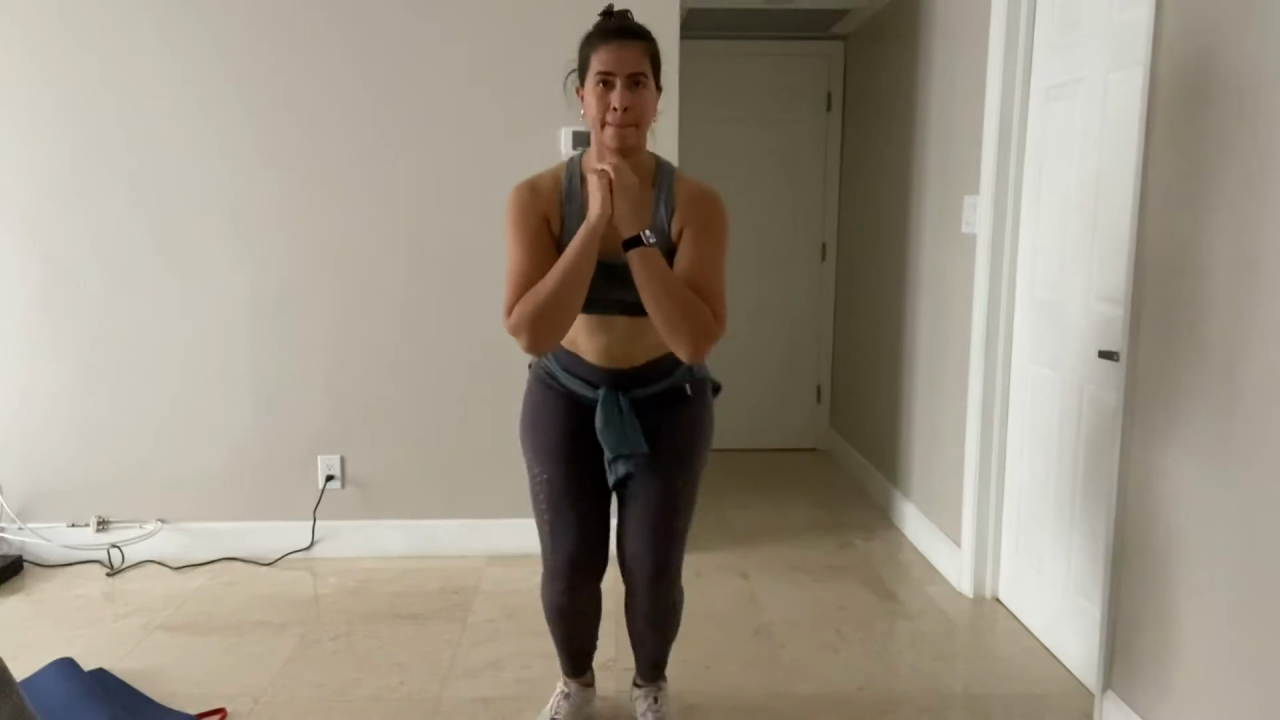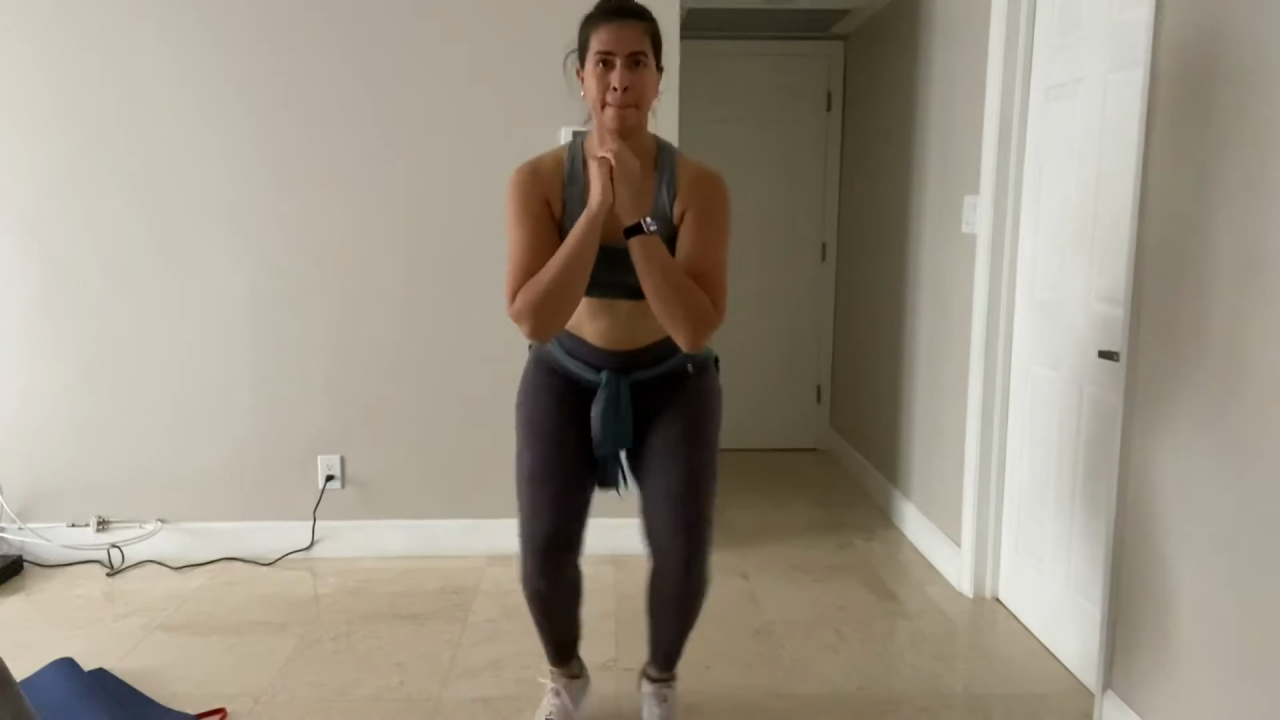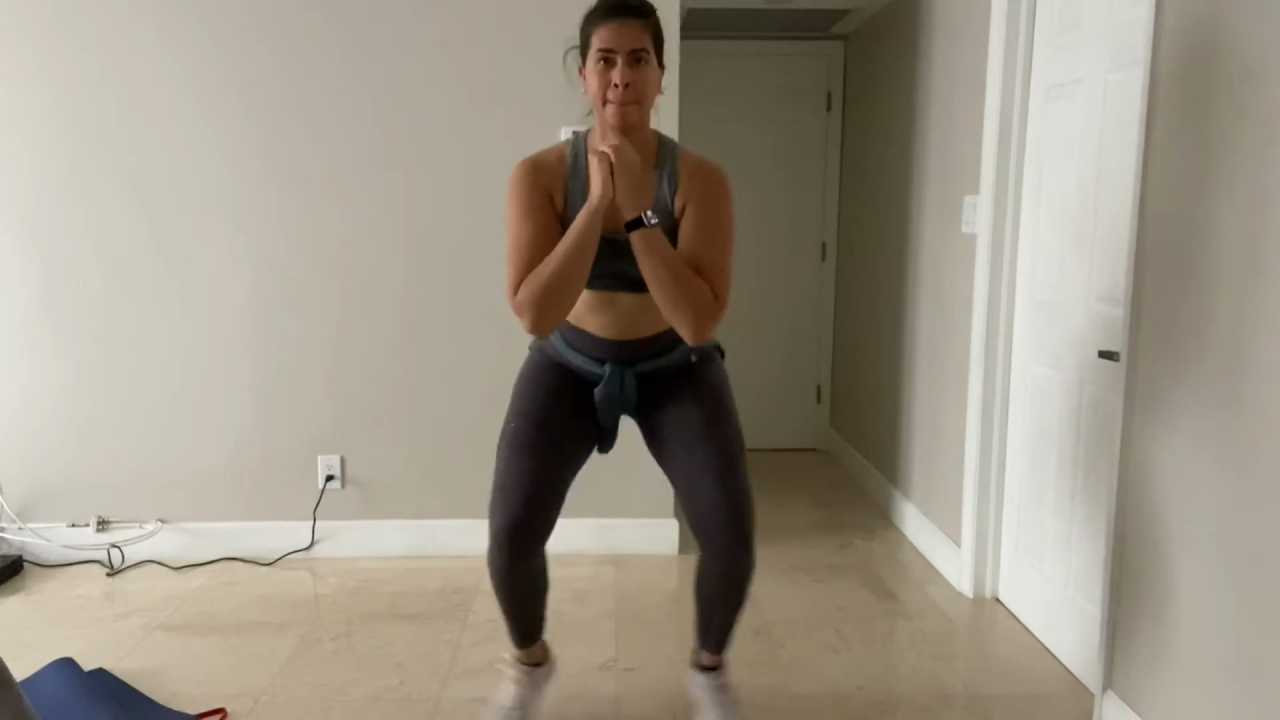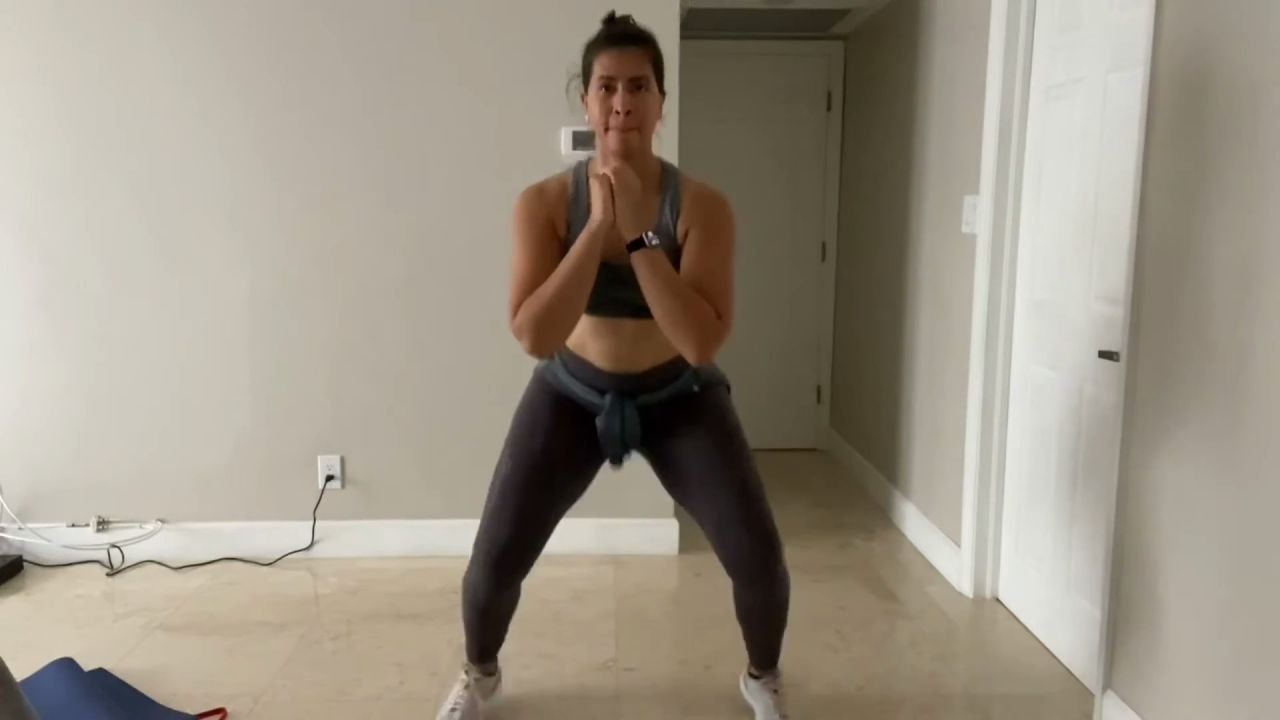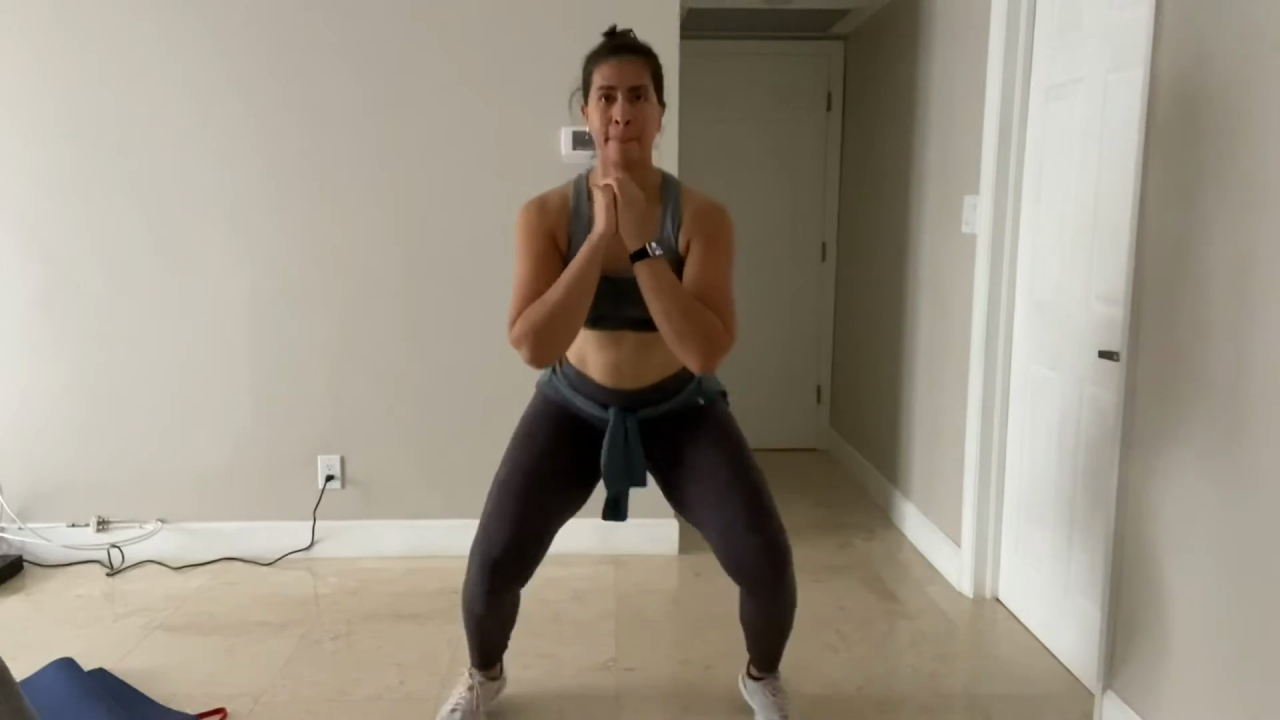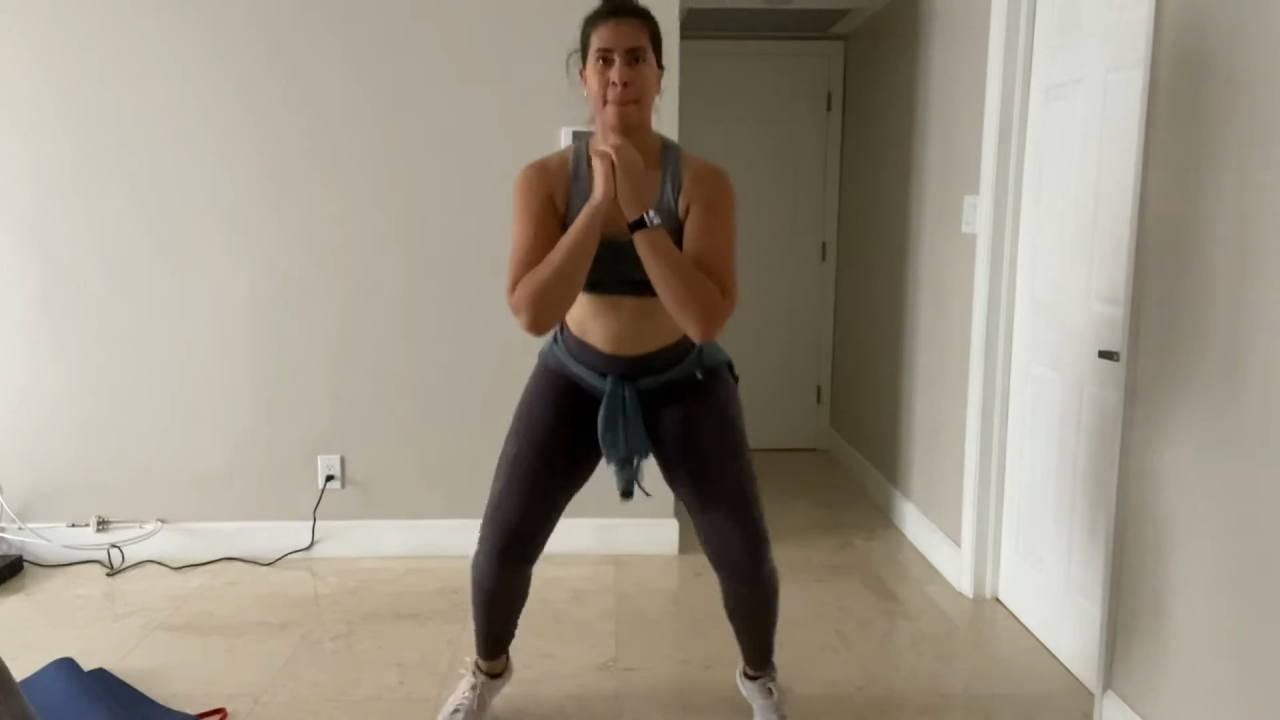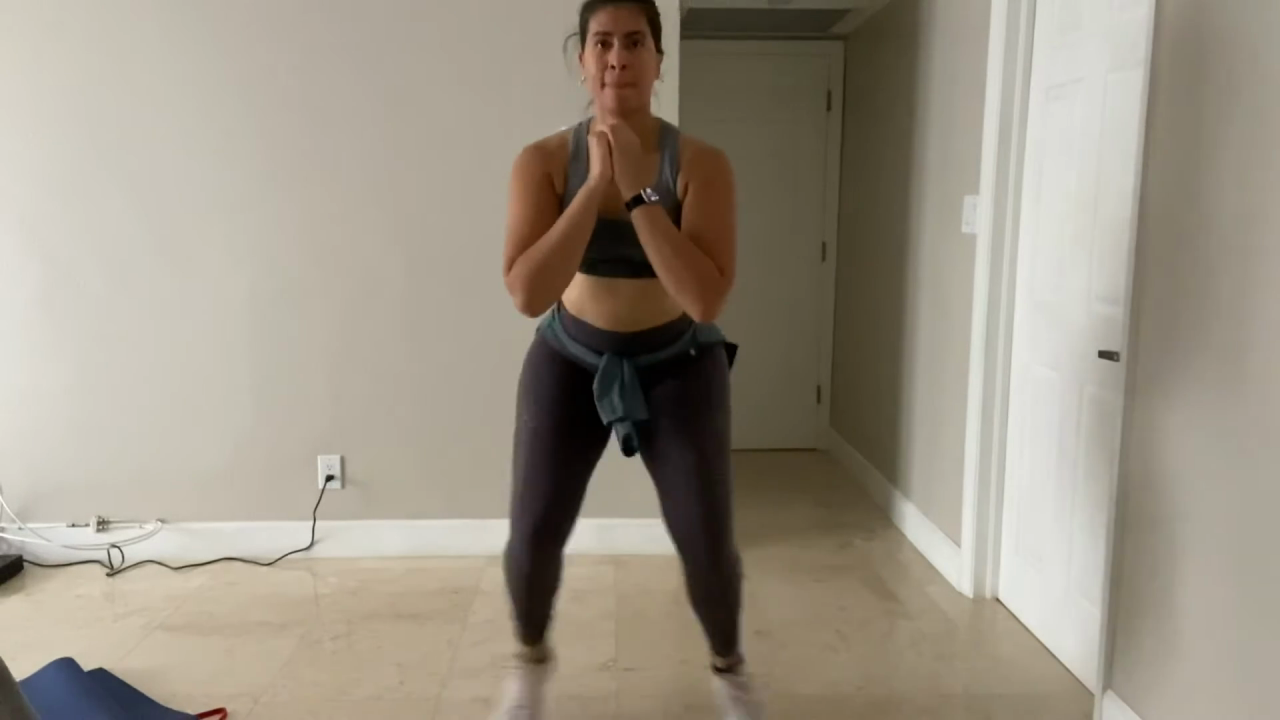
dt=0.1s
person 1, frame 1
left shoulder: (695, 202)
right shoulder: (538, 197)
left elbow: (696, 342)
right elbow: (530, 334)
left wrist: (635, 233)
right wrist: (595, 225)
left hip: (666, 394)
right hip: (568, 392)
left knee: (651, 561)
right knee: (571, 558)
person 1, frame 2
left shoulder: (698, 185)
right shoulder: (538, 180)
left elbow: (696, 329)
right elbow: (531, 322)
left wrist: (637, 220)
right wrist: (597, 212)
left hip: (668, 378)
right hip: (567, 376)
left knee: (681, 549)
right knee: (546, 548)
person 1, frame 3
left shoulder: (699, 179)
right shoulder: (539, 175)
left elbow: (700, 321)
right elbow: (534, 315)
left wrist: (638, 213)
right wrist: (597, 205)
left hip: (673, 371)
right hip: (571, 368)
left knee: (729, 532)
right knee: (513, 532)
right ankle: (529, 660)
person 1, frame 4
left shoulder: (702, 204)
right shoulder: (545, 202)
left elbow: (703, 342)
right elbow: (534, 338)
left wrist: (639, 234)
right wrist: (598, 228)
left hip: (678, 399)
right hip: (572, 395)
left knee: (757, 556)
right knee: (496, 559)
person 1, frame 5
left shoulder: (703, 216)
right shoulder: (547, 213)
left elbow: (708, 352)
right elbow: (532, 348)
left wrist: (641, 245)
right wrist: (600, 239)
left hip: (680, 413)
right hip: (574, 410)
left knee: (767, 563)
right knee: (492, 566)
person 1, frame 6
left shoulder: (703, 180)
right shoulder: (544, 178)
left elbow: (707, 320)
right elbow: (532, 315)
left wrist: (639, 212)
right wrist: (599, 205)
left hip: (681, 384)
right hip: (574, 380)
left knee: (744, 554)
right knee: (503, 545)
person 1, frame 7
left shoulder: (700, 163)
right shoulder: (542, 161)
left elbow: (706, 299)
right elbow: (527, 294)
left wrist: (637, 192)
right wrist: (595, 186)
left hip: (674, 365)
right hip: (571, 363)
left knee: (703, 536)
right knee: (534, 533)
right ankle: (531, 659)
